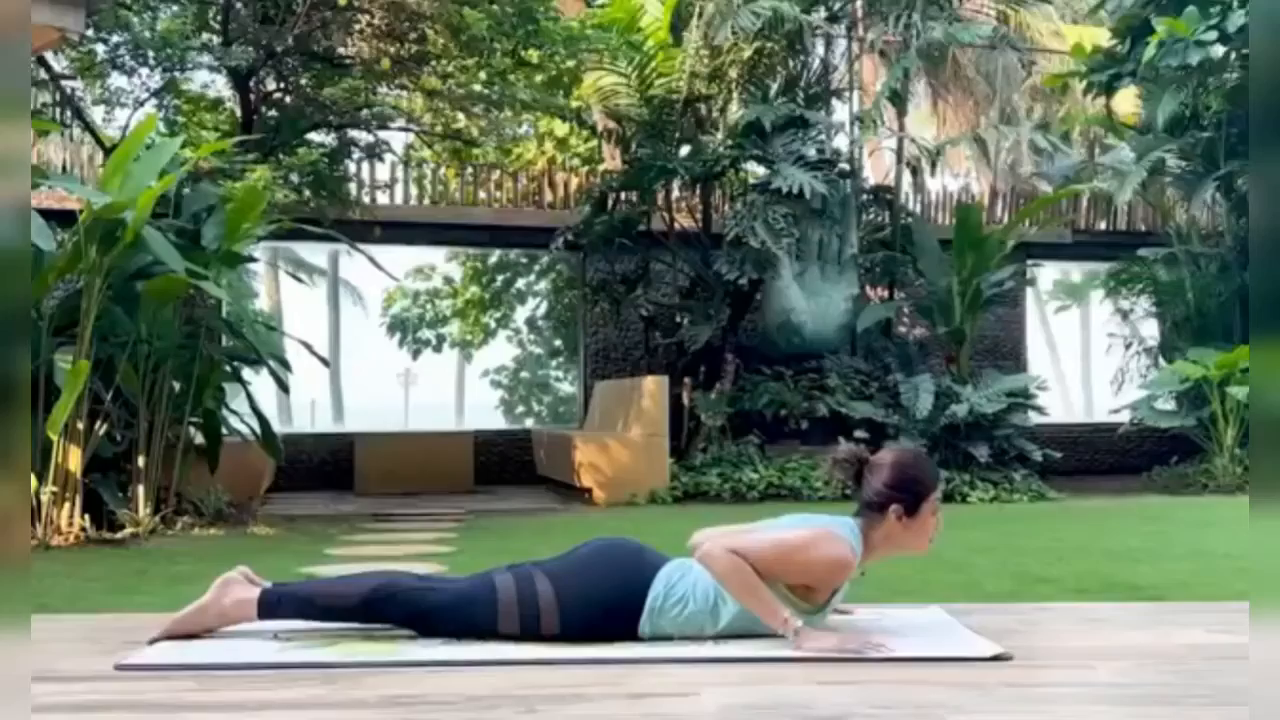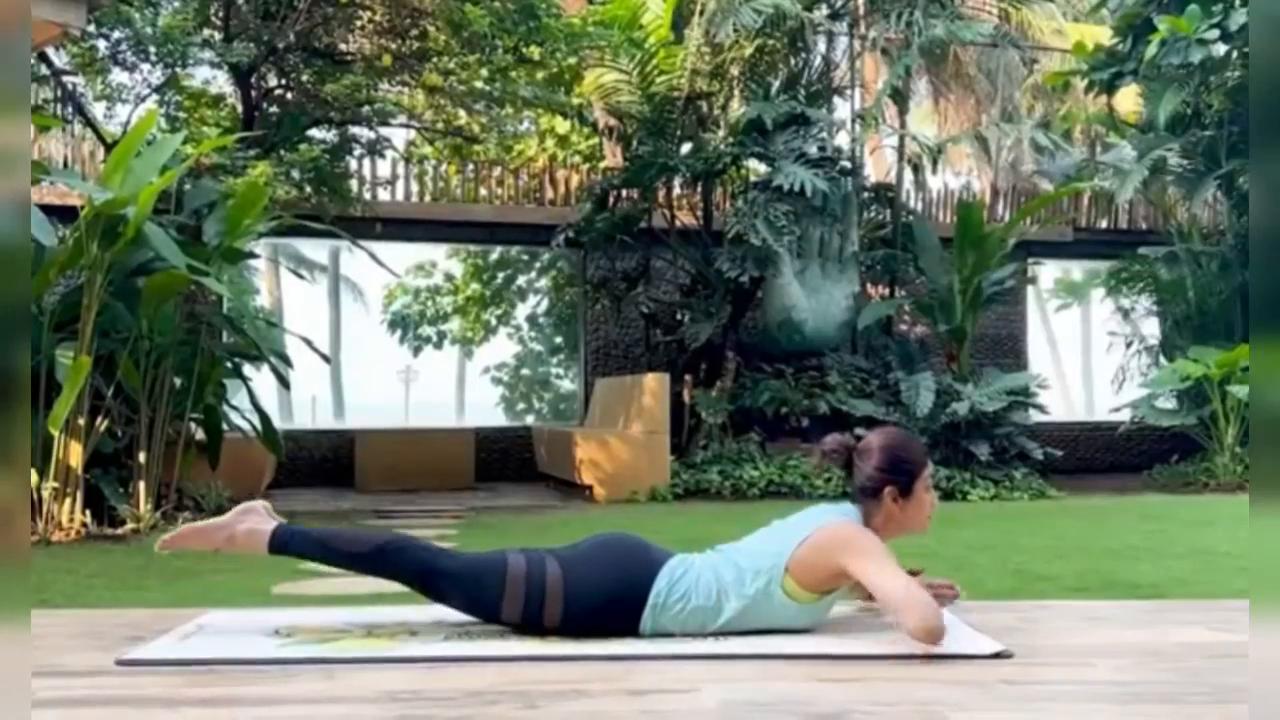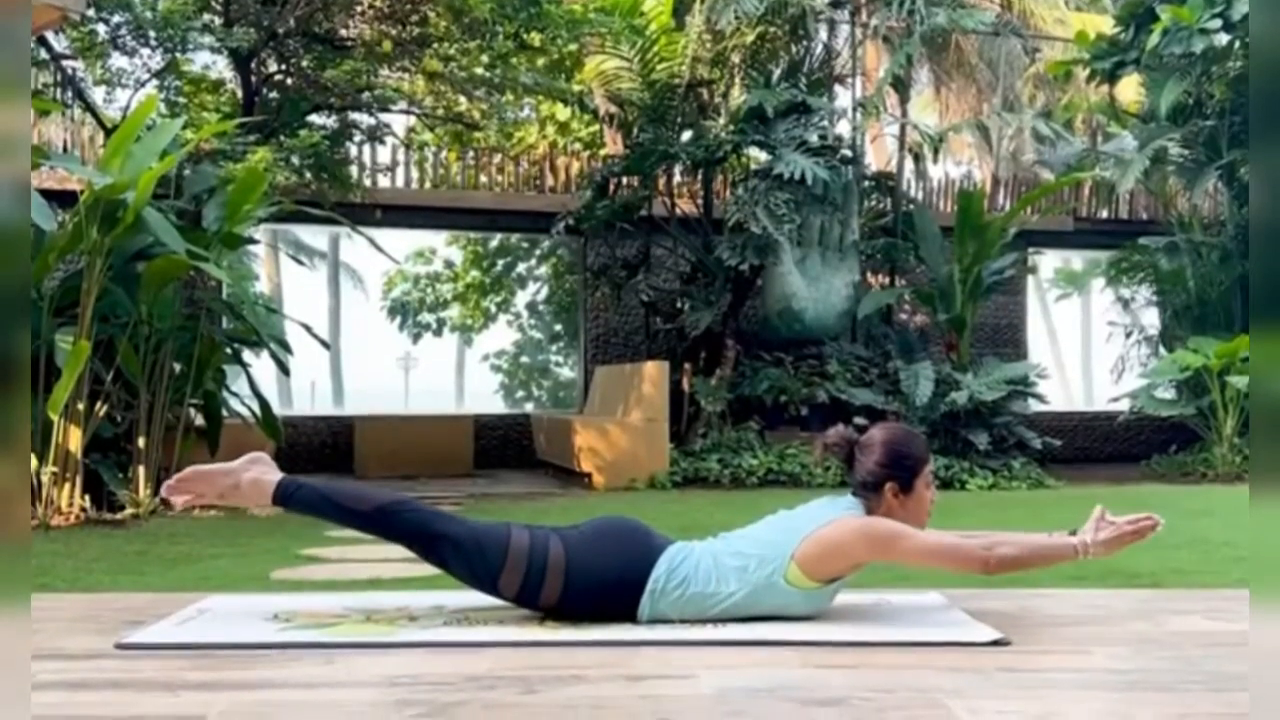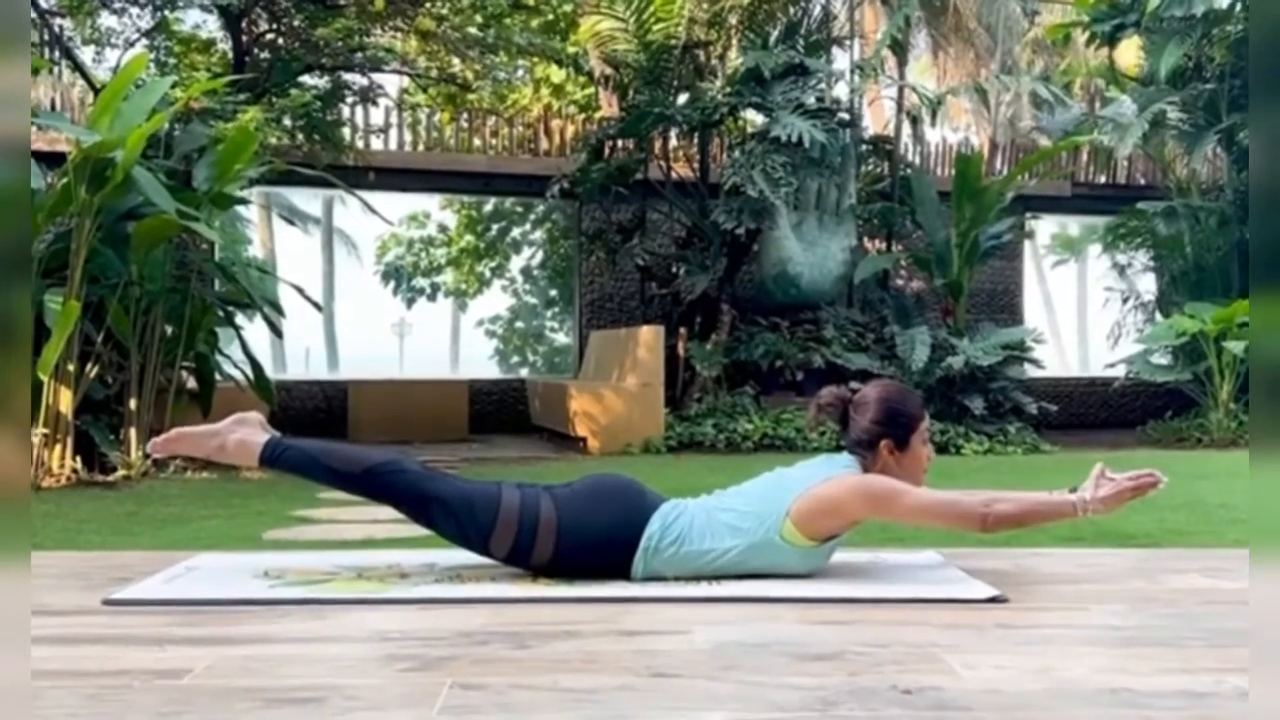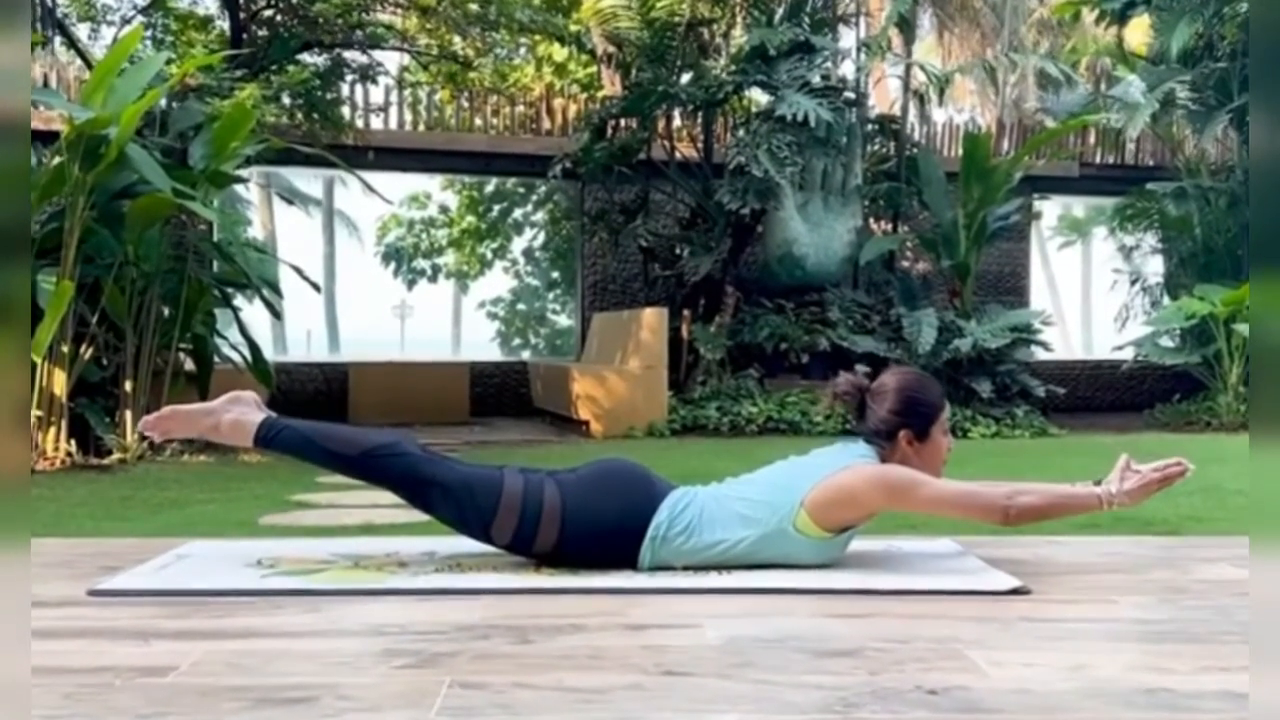
dt=1s
person 1, frame 1
left shoulder: (830, 530)
right shoulder: (834, 552)
right elbow: (708, 542)
left wrist: (798, 601)
right wrist: (797, 627)
left hip: (623, 575)
right hip: (614, 598)
left knee: (441, 595)
right knee: (425, 605)
left ankle: (257, 586)
right ankle: (247, 602)
person 1, frame 2
left shoulder: (830, 519)
right shoulder: (855, 540)
left elbow: (827, 588)
right elbow: (923, 631)
left wrist: (904, 592)
right wrist: (918, 605)
left hip: (632, 573)
right hip: (618, 599)
left knee: (440, 572)
right knee: (433, 570)
left ankle: (266, 526)
right ankle: (258, 534)
person 1, frame 3
left shoulder: (845, 512)
right shoulder: (862, 534)
left elbow: (969, 545)
right elbow: (984, 556)
left wrist: (1072, 539)
right wrist: (1084, 544)
left hip: (626, 558)
right hip: (617, 579)
left knee: (447, 540)
right knee: (439, 538)
left ankle: (271, 481)
right ankle: (265, 486)
person 1, frame 4
left shoulder: (838, 469)
right shoulder: (855, 491)
left elbow: (967, 506)
right elbow: (983, 512)
left wrist: (1075, 495)
right wrist: (1087, 502)
left hip: (619, 515)
right hip: (610, 537)
left knee: (437, 494)
right knee: (427, 499)
left ankle: (261, 441)
right ankle: (256, 447)
person 1, frame 5
left shoulder: (855, 455)
right shoulder: (874, 481)
left elbow: (997, 495)
right elbow: (1010, 503)
left wrist: (1100, 484)
right wrist: (1112, 494)
left hip: (627, 500)
right hip: (619, 522)
left knee: (438, 477)
right knee: (428, 479)
left ankle: (254, 415)
right ankle: (248, 424)
